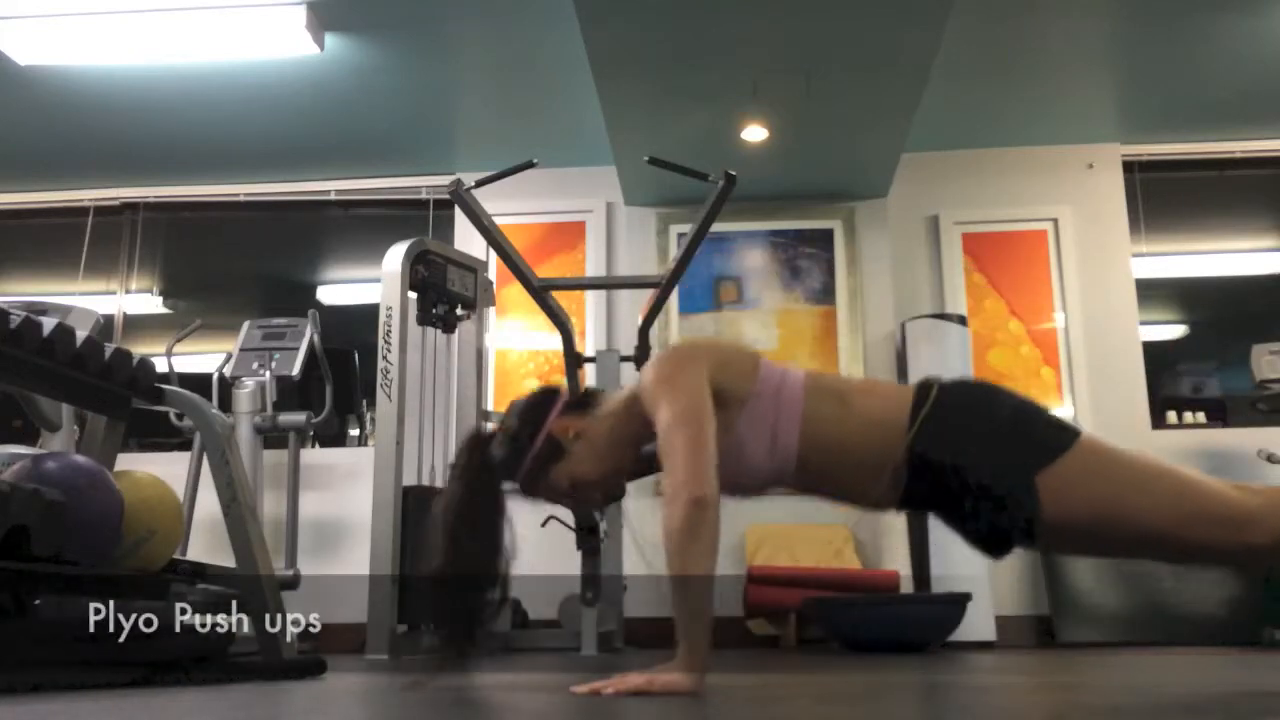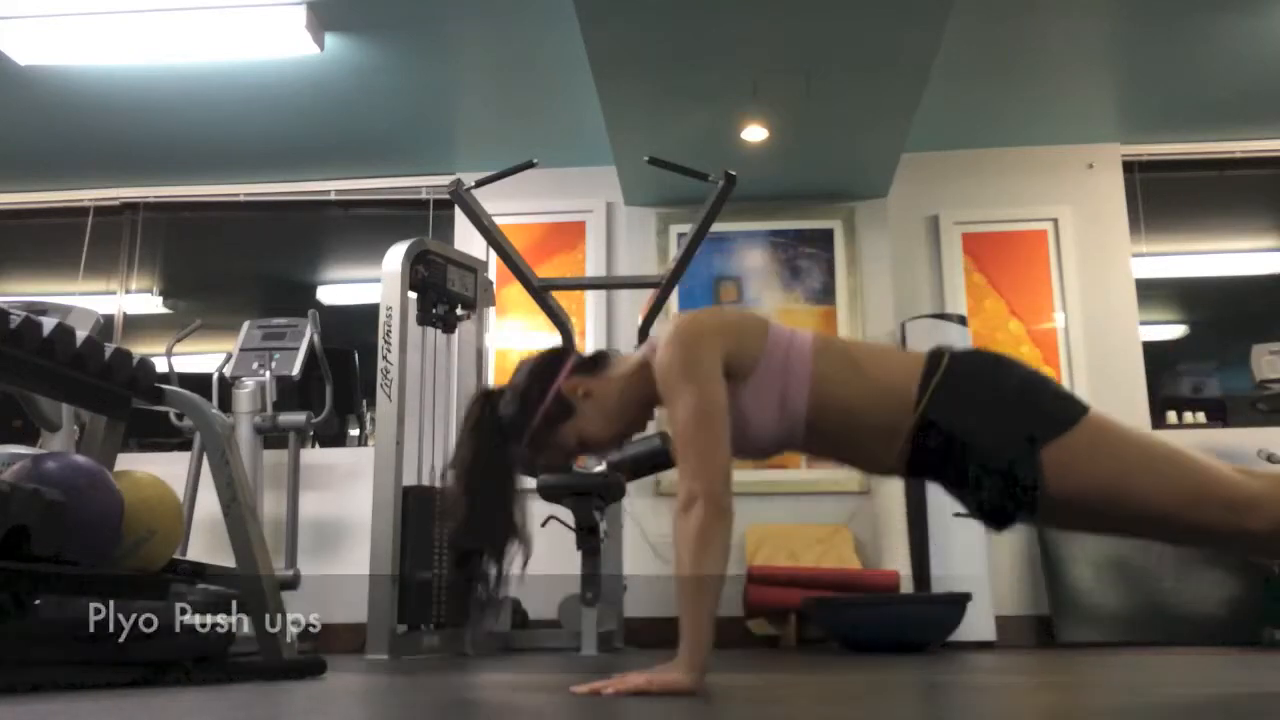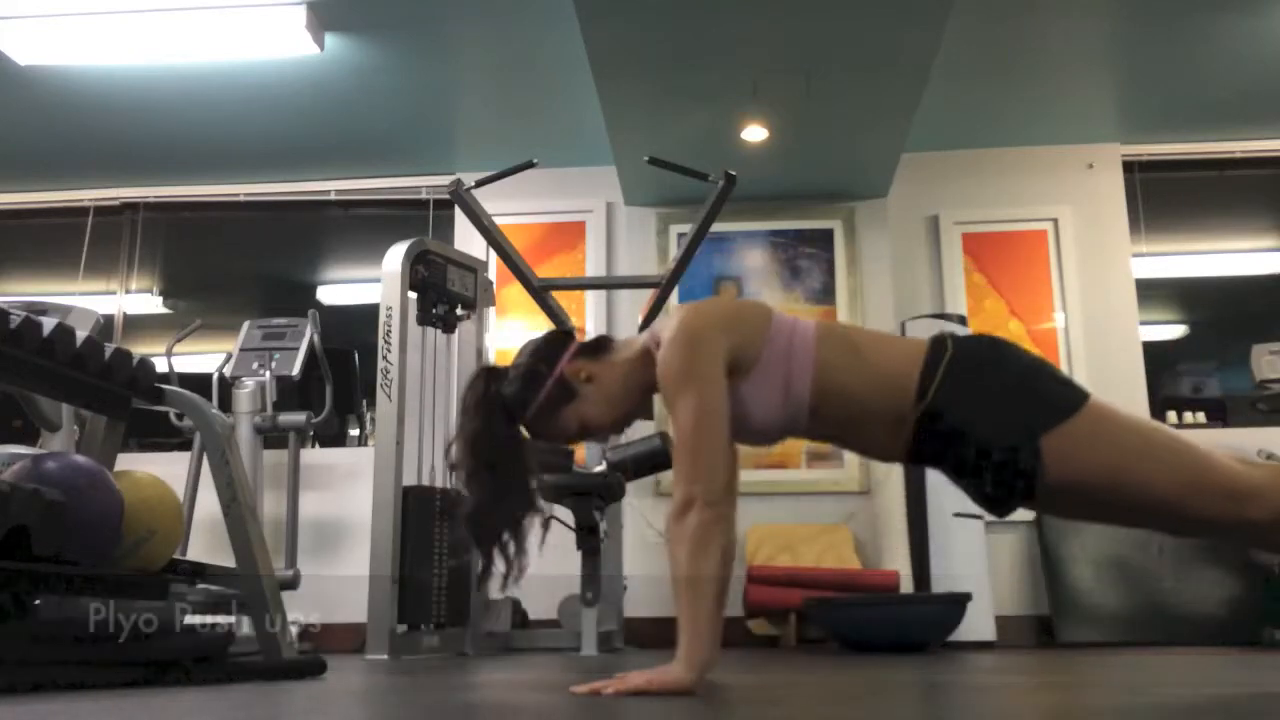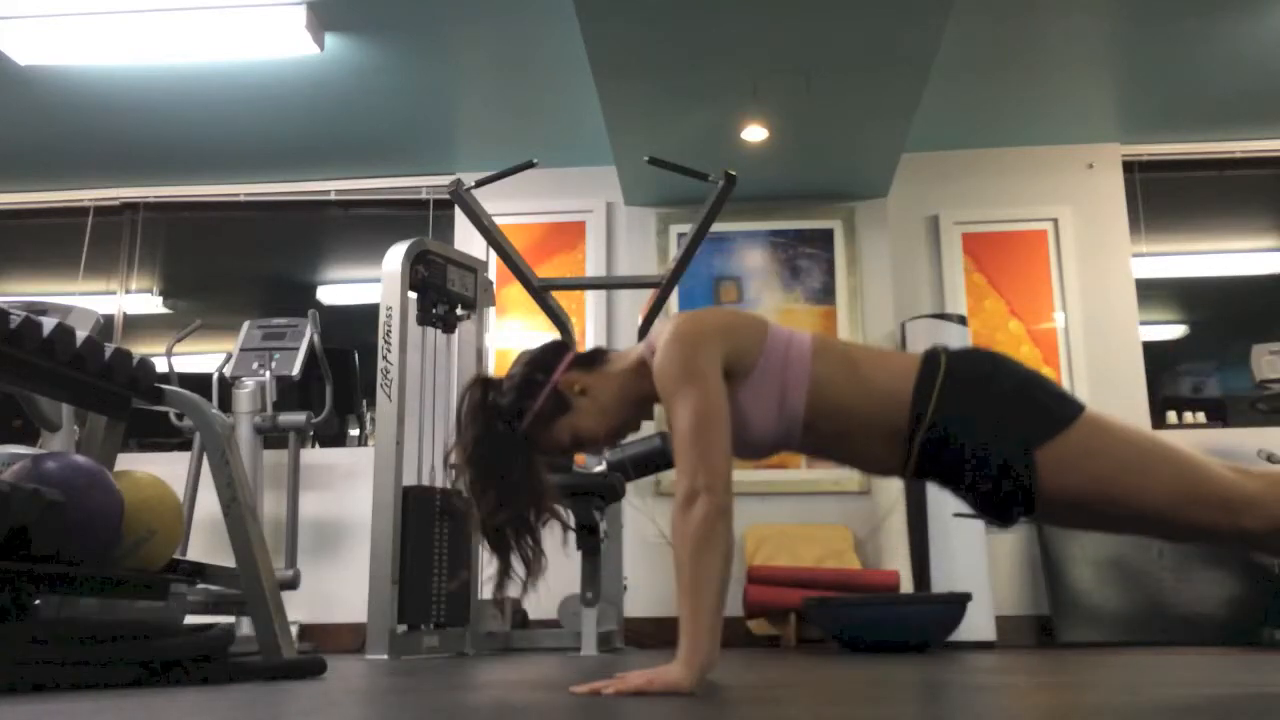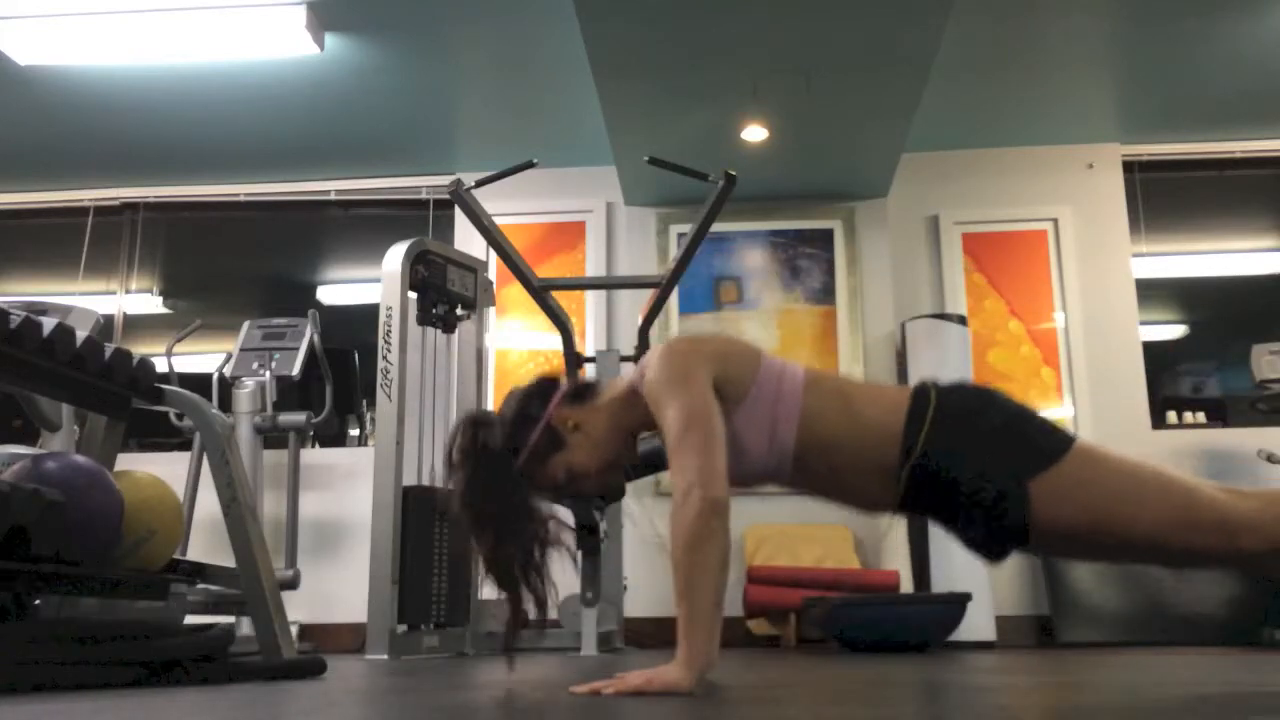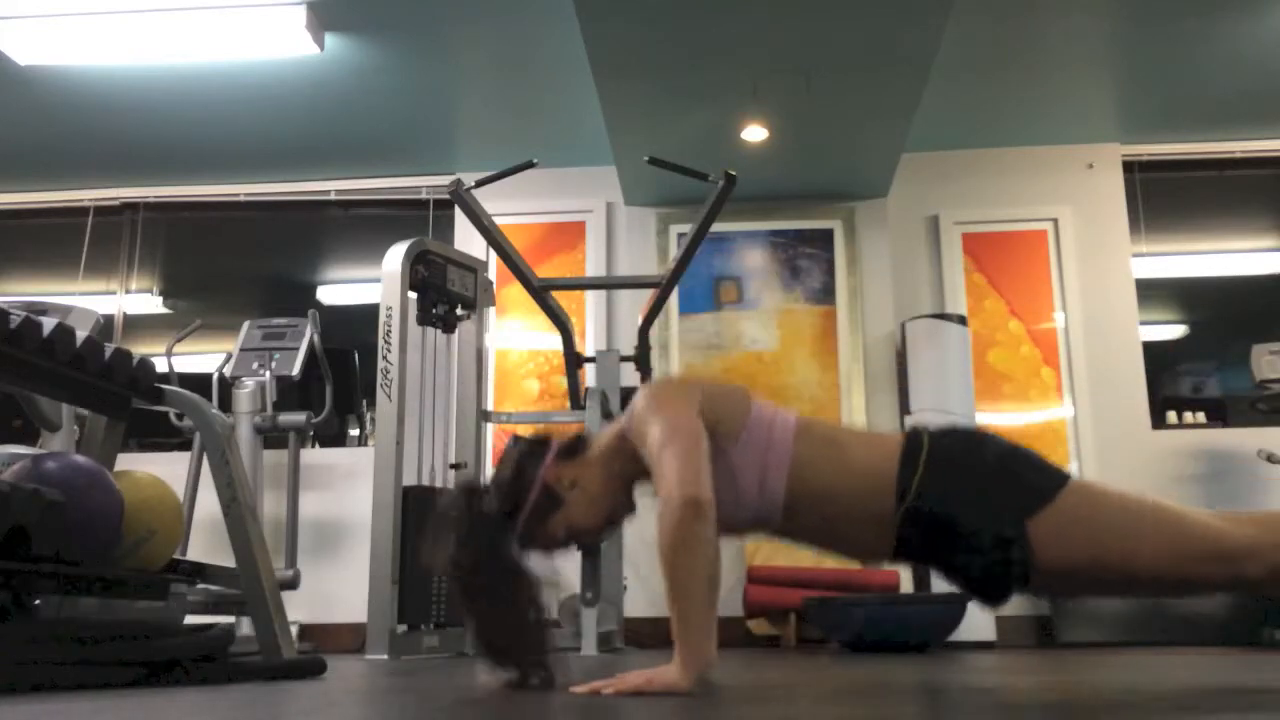
dt=0.1s
person 1, frame 1
left shoulder: (670, 377)
right shoulder: (658, 415)
left elbow: (692, 501)
right elbow: (696, 513)
left wrist: (686, 665)
right wrist: (688, 649)
left hip: (969, 443)
right hip: (948, 464)
person 1, frame 2
left shoulder: (681, 349)
right shoulder: (671, 382)
left elbow: (706, 502)
right elbow: (705, 505)
left wrist: (689, 664)
right wrist: (688, 649)
left hip: (975, 416)
right hip: (949, 433)
person 1, frame 3
left shoulder: (689, 338)
right shoulder: (669, 368)
left elbow: (705, 505)
right elbow: (700, 507)
left wrist: (689, 664)
right wrist: (697, 648)
left hip: (976, 400)
right hip: (952, 424)
person 1, frame 4
left shoulder: (685, 346)
right shoulder: (669, 379)
left elbow: (703, 504)
right elbow: (702, 507)
left wrist: (690, 664)
right wrist: (696, 649)
left hip: (974, 416)
right hip: (951, 435)
person 1, frame 5
left shoulder: (670, 371)
right shoulder: (654, 407)
left elbow: (701, 501)
right elbow: (700, 509)
left wrist: (690, 663)
right wrist: (697, 653)
left hip: (961, 453)
right hip: (937, 470)
person 1, frame 6
left shoulder: (658, 407)
right shoulder: (653, 446)
left elbow: (689, 508)
right elbow: (693, 523)
left wrist: (688, 664)
left hip: (957, 494)
right hip: (935, 510)
